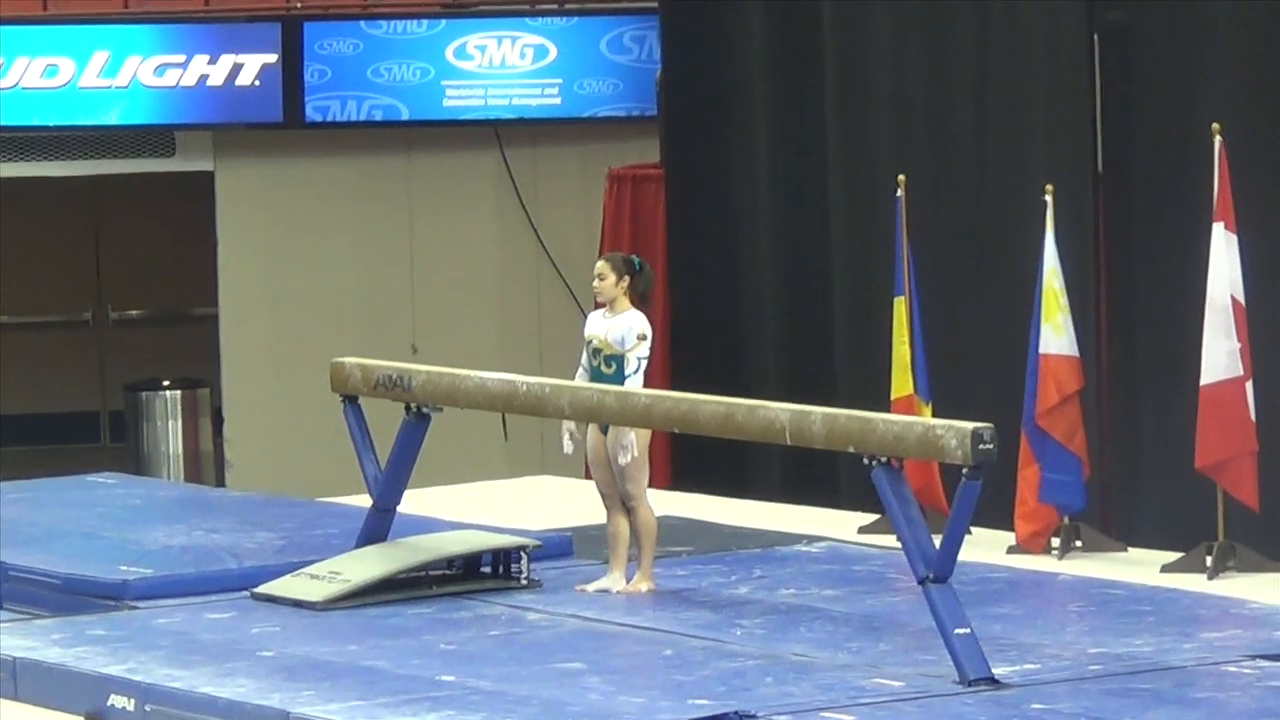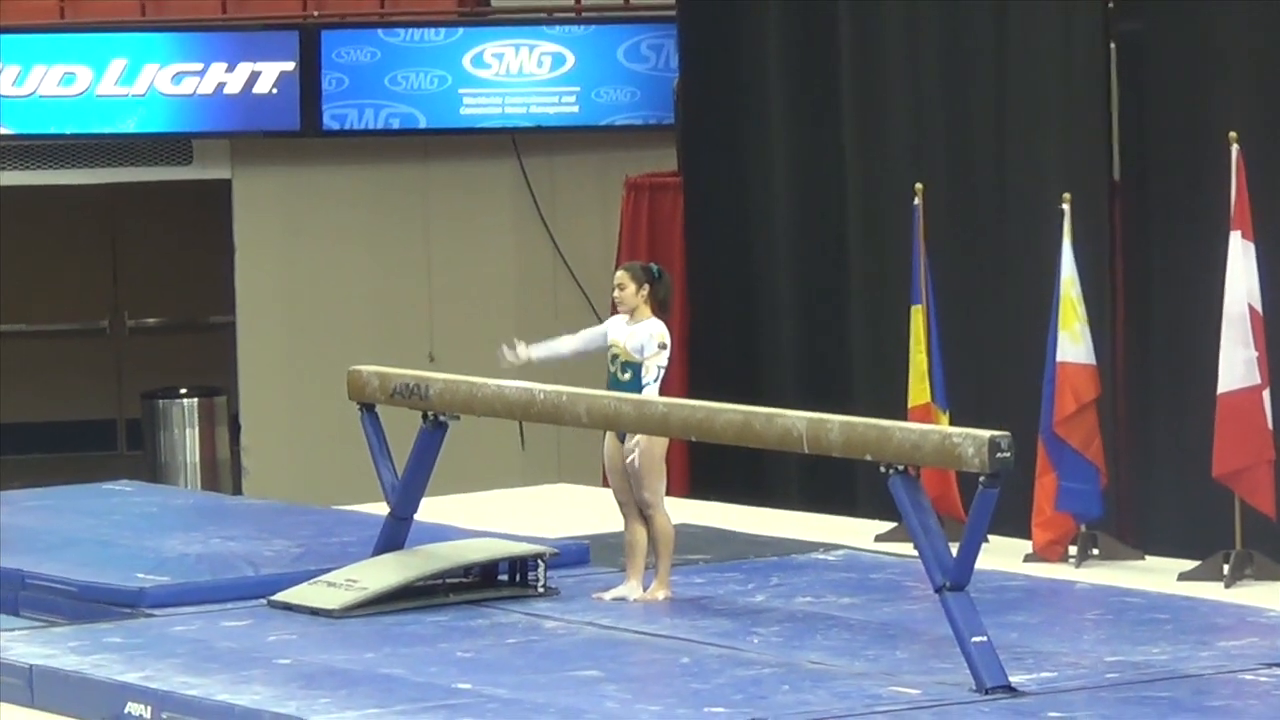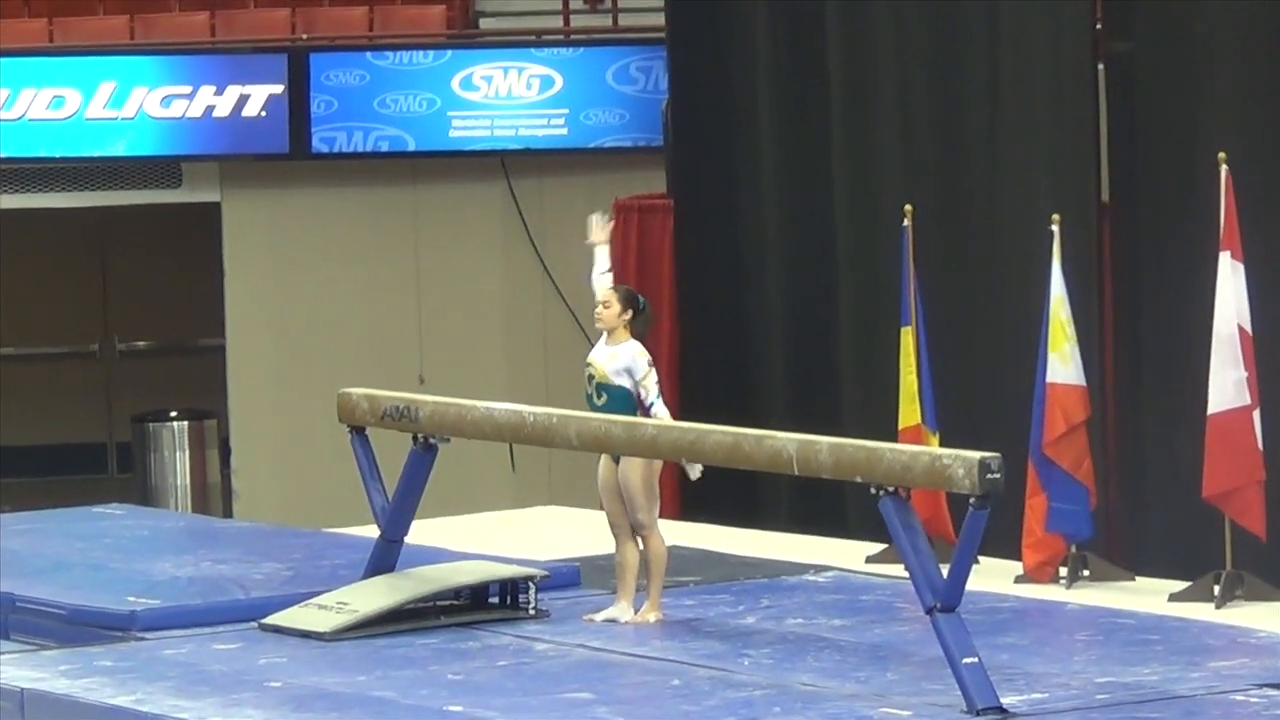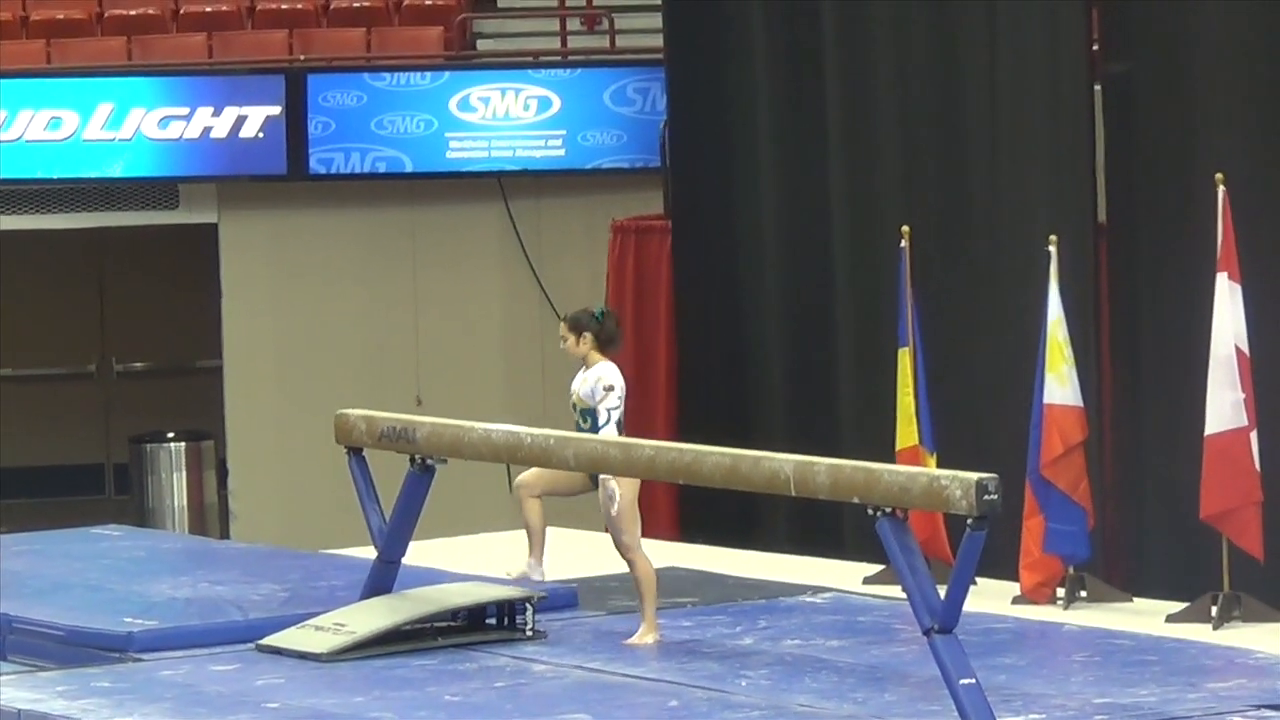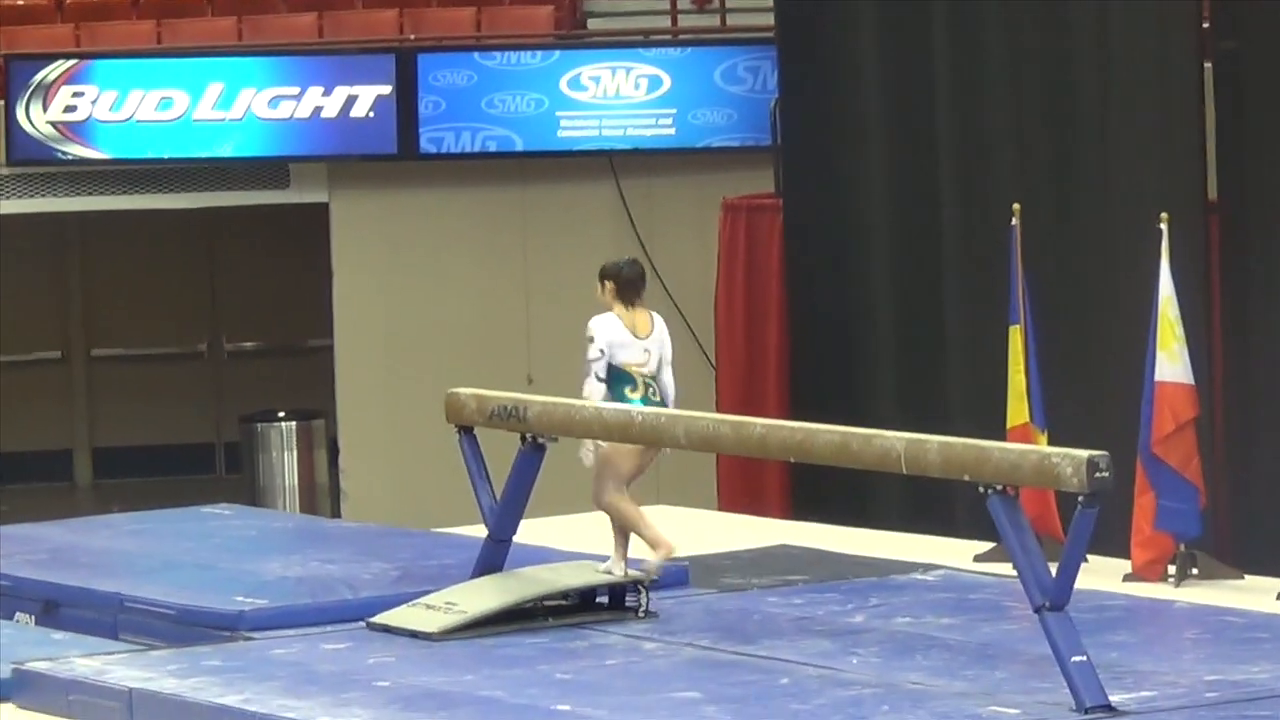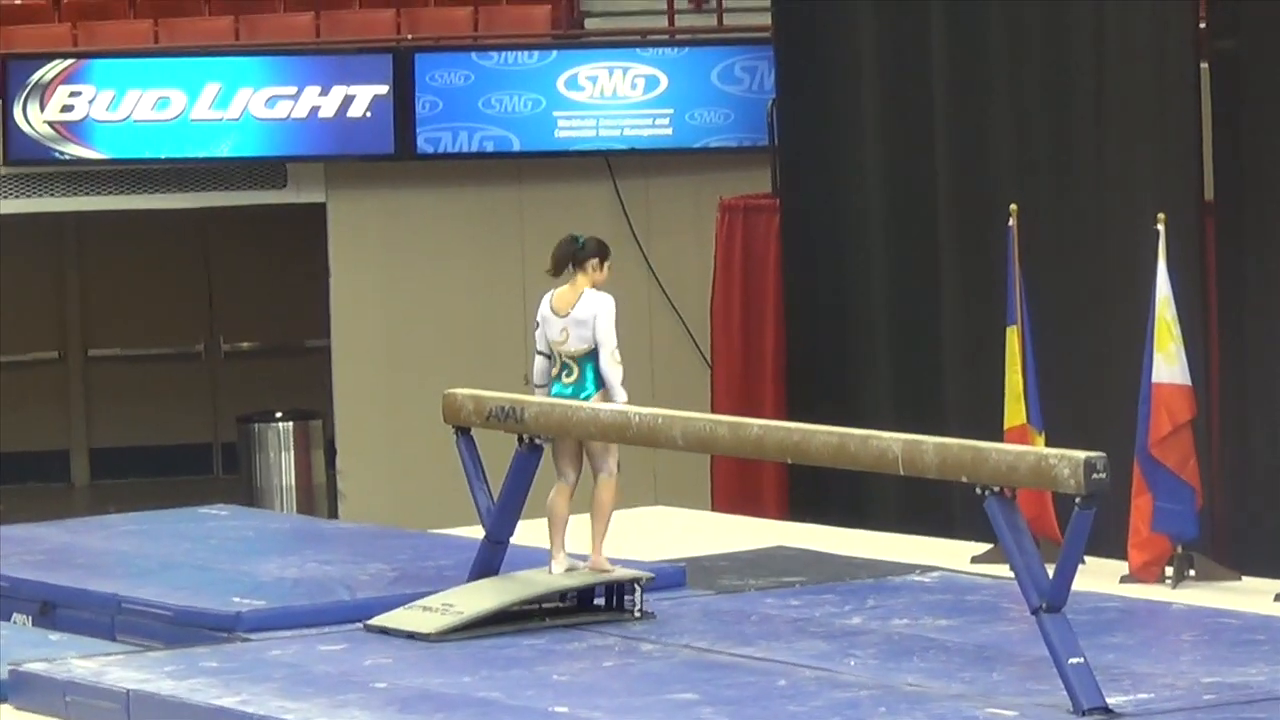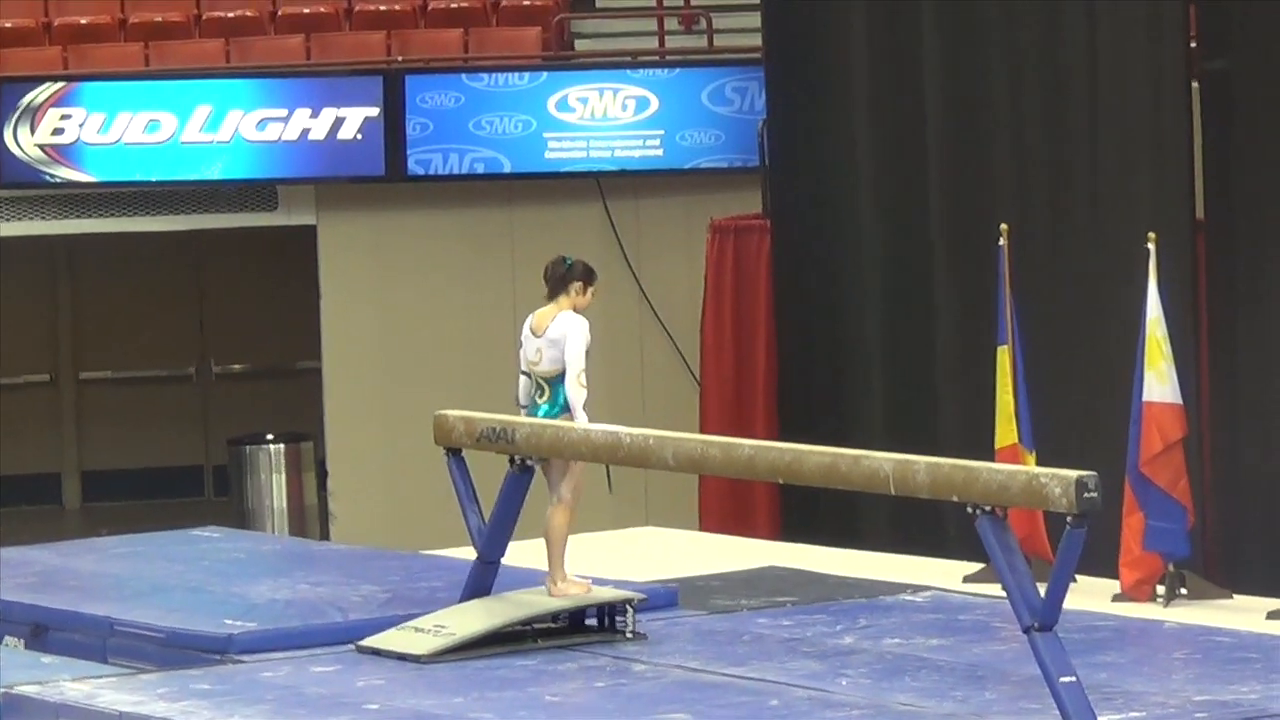
dt=0.5s
person 1, frame 1
left shoulder: (635, 323)
right shoulder: (593, 319)
left elbow: (634, 378)
right elbow: (584, 371)
left wrist: (627, 425)
right wrist: (571, 416)
left knee: (634, 499)
right knee: (611, 500)
left ankle: (645, 575)
right ankle: (615, 574)
person 1, frame 2
left shoulder: (656, 332)
right shoulder: (615, 325)
left elbow: (650, 385)
right elbow: (575, 342)
left wrist: (640, 431)
right wrist: (531, 353)
right hip: (616, 425)
left knee: (651, 506)
right knee: (629, 508)
left ankle: (662, 583)
right ankle: (632, 581)
person 1, frame 3
left shoulder: (632, 352)
right shoulder: (605, 341)
left elbow: (656, 405)
right elbow: (602, 288)
right wrist: (601, 246)
left hip: (638, 451)
right hip: (614, 449)
left knee: (648, 527)
right knee: (620, 529)
left ankle: (653, 604)
right ankle: (623, 603)
person 1, frame 4
left shoulder: (606, 375)
right shoulder: (585, 372)
left elbow: (608, 428)
left wrist: (609, 476)
left knee: (628, 548)
right knee: (525, 485)
left ankle: (649, 625)
right ankle: (535, 564)
person 1, frame 5
left shoulder: (601, 325)
right shoulder: (657, 323)
left elbow: (595, 381)
right elbow: (666, 376)
left knee: (607, 494)
right knee: (618, 487)
left ankle: (659, 543)
right ankle: (619, 559)
person 1, frame 6
left shoulder: (548, 301)
right shoulder: (600, 302)
left elbow: (541, 357)
right elbow: (608, 356)
left wrist: (540, 399)
right wrist: (621, 400)
left hip: (558, 396)
right hip: (591, 396)
left knee: (565, 479)
right knee: (606, 473)
left ankle: (558, 556)
right ankle: (597, 552)
person 1, frame 7
left shoulder: (531, 321)
right shoulder: (574, 324)
left elbow: (524, 378)
right elbow: (575, 379)
right wrist: (582, 424)
left hip: (537, 414)
right hip: (560, 415)
left knee: (560, 498)
right knee: (563, 499)
left ankle: (557, 574)
right ankle: (558, 580)
